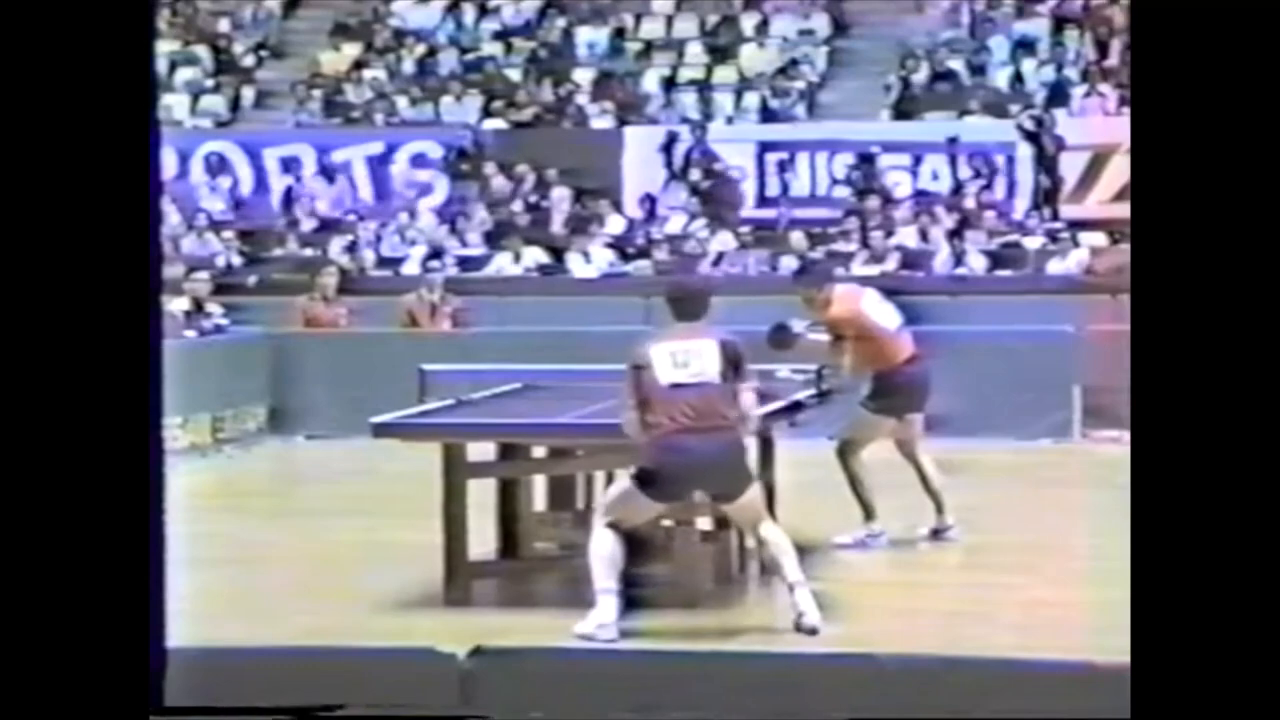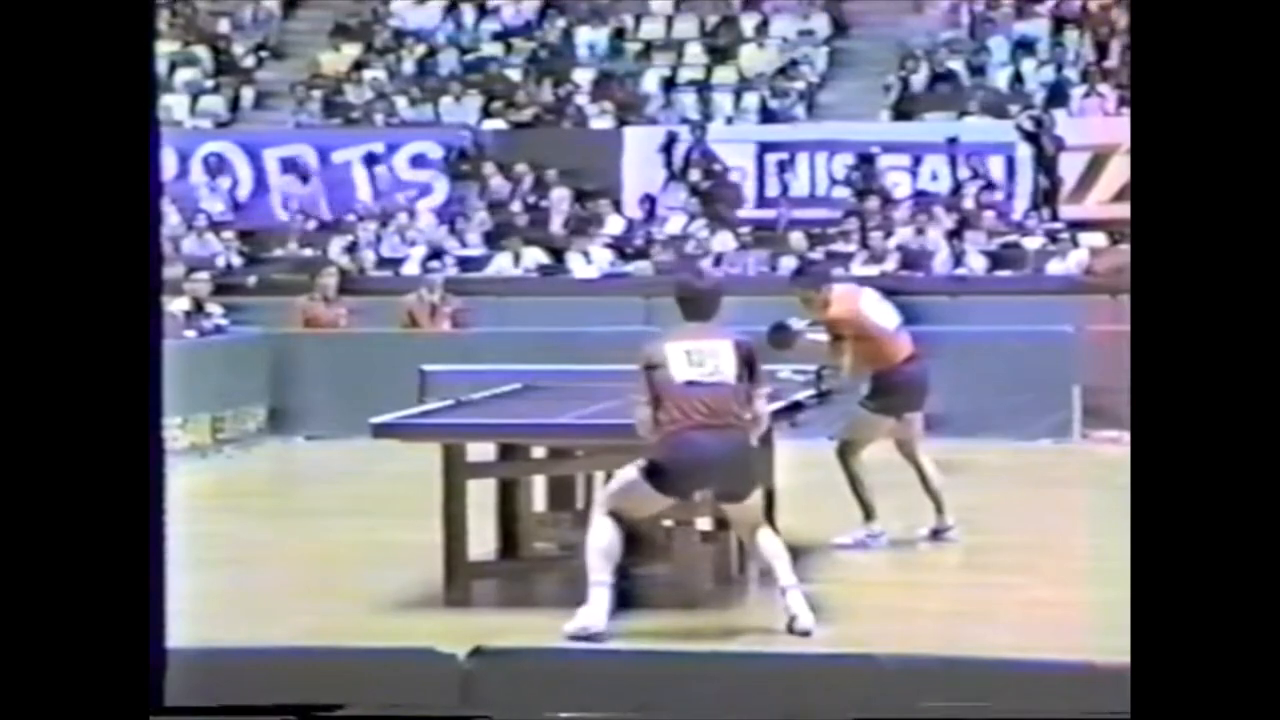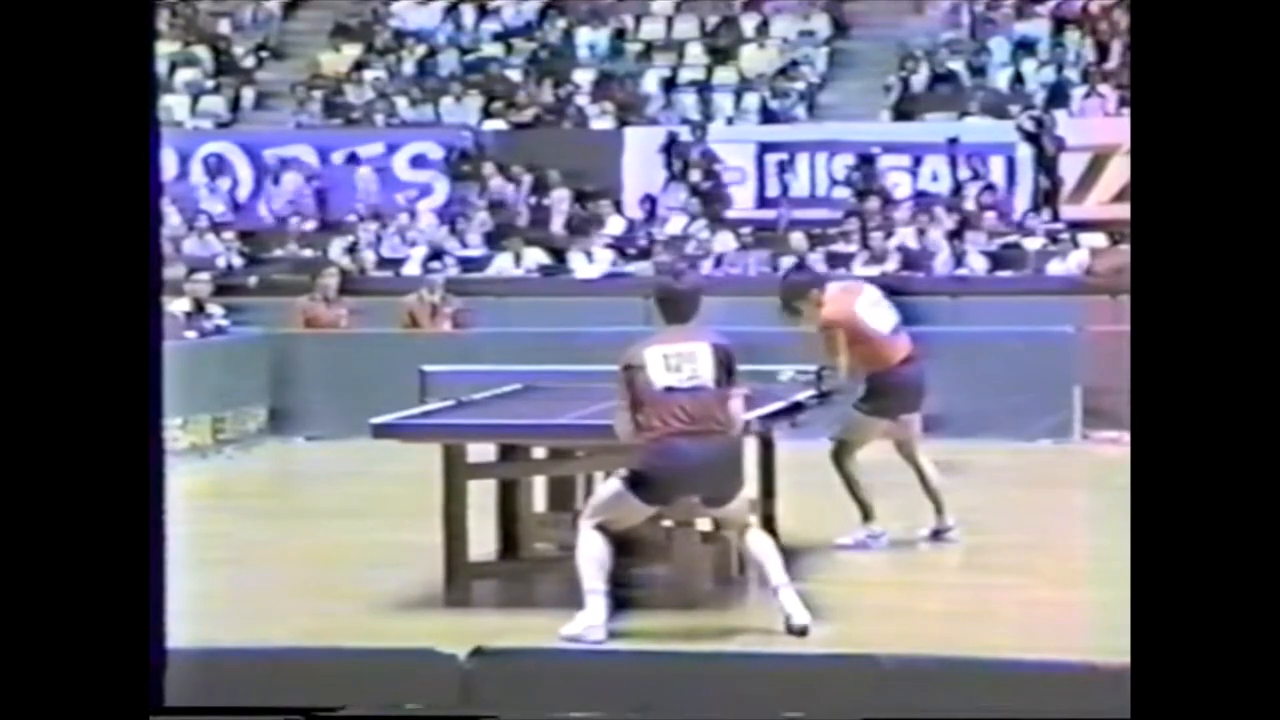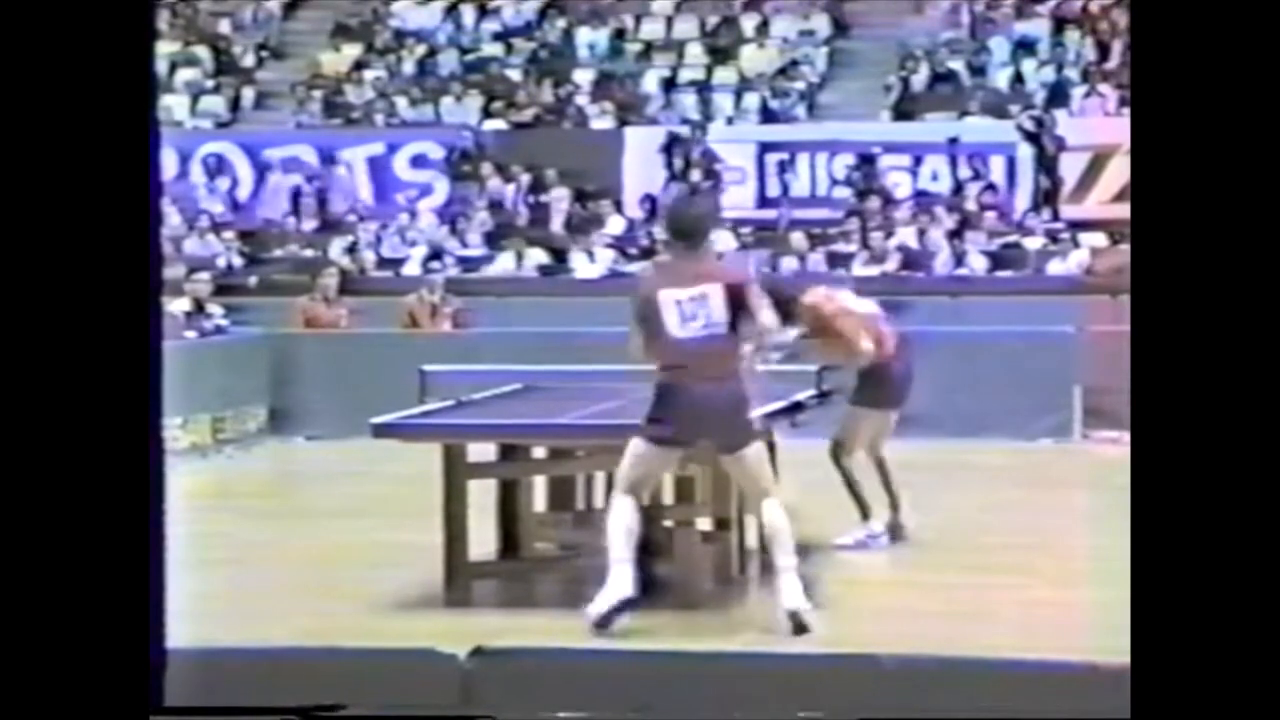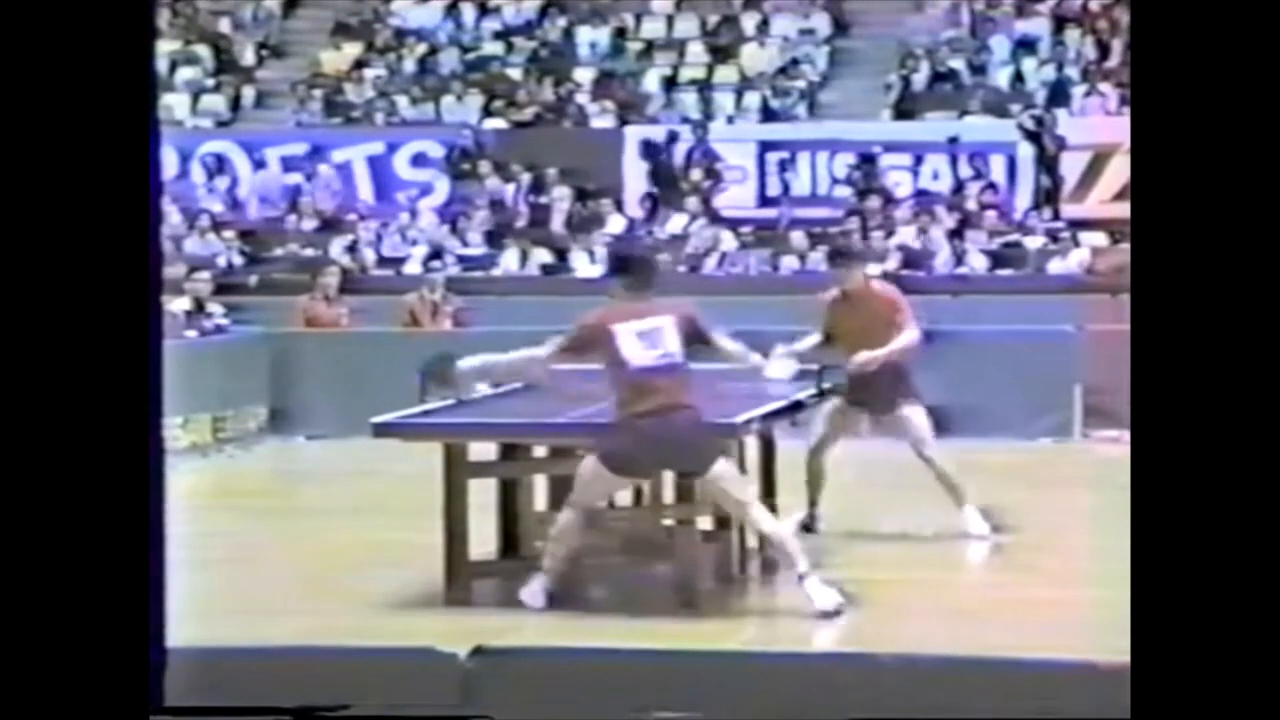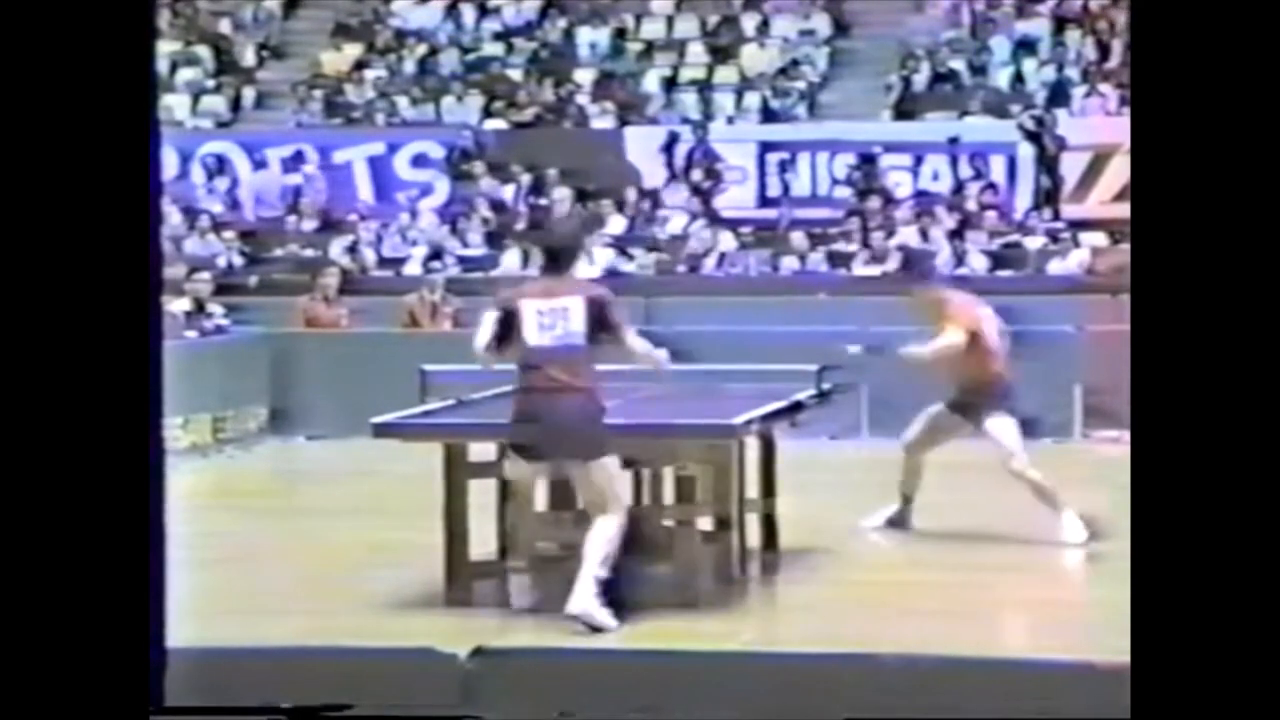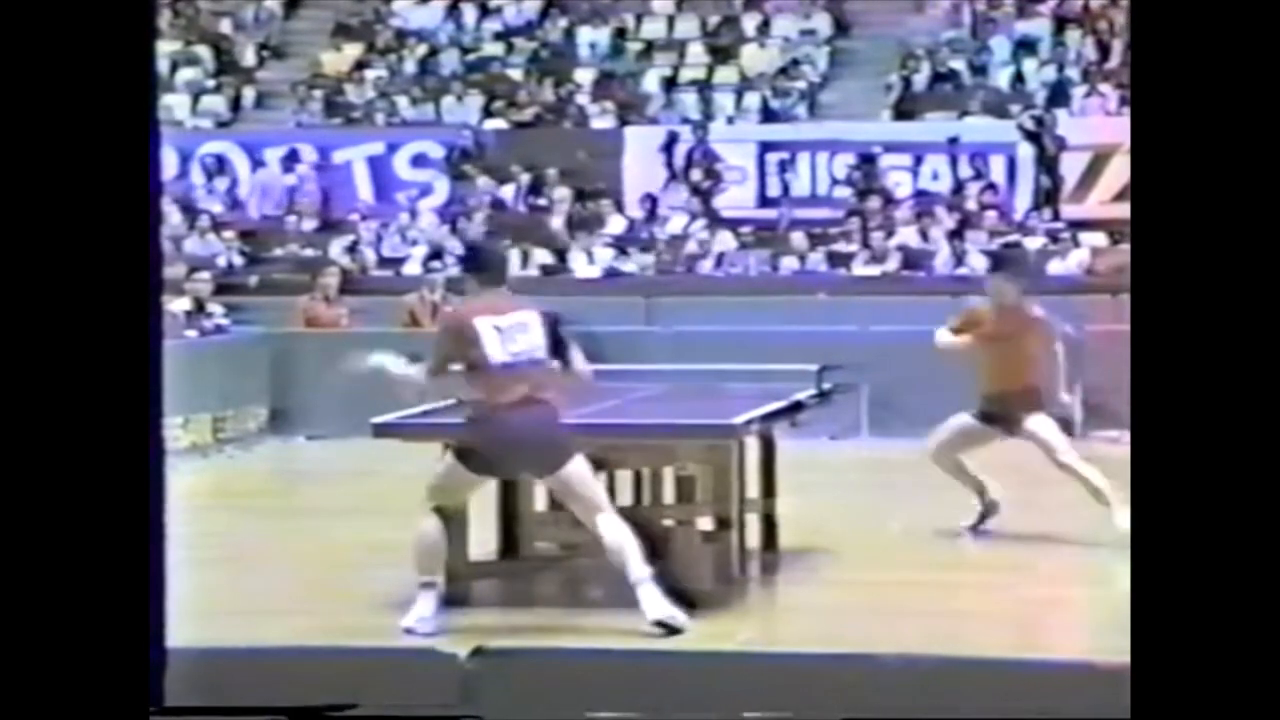
dt=0.5s
person 1, frame 1
left shoulder: (647, 351)
right shoulder: (727, 345)
left elbow: (632, 425)
right elbow: (749, 411)
left hip: (670, 457)
right hip: (725, 453)
left knee: (605, 521)
right knee: (761, 522)
left ankle: (605, 614)
right ankle: (804, 604)
person 1, frame 2
left shoulder: (657, 350)
right shoulder: (740, 345)
left elbow: (645, 425)
right elbow: (761, 417)
left hip: (679, 454)
right hip: (735, 452)
left knee: (606, 510)
right knee: (755, 526)
left ankle: (595, 609)
right ankle: (796, 606)
person 1, frame 3
left shoulder: (637, 355)
right shoulder: (718, 346)
left elbow: (624, 431)
right elbow: (736, 419)
left hip: (662, 461)
right hip: (718, 458)
left knee: (592, 522)
right knee: (746, 525)
left ankle: (594, 615)
right ankle: (790, 603)
person 1, frame 4
left shoulder: (651, 283)
right shoulder: (732, 278)
left elbow: (641, 347)
right elbow: (769, 325)
right wrist: (739, 335)
left hip: (674, 402)
right hip: (727, 399)
left knee: (625, 493)
right knee: (766, 497)
left ankle: (620, 581)
right ankle: (791, 588)
person 1, frame 5
left shoulder: (601, 321)
right shoulder: (681, 314)
left elbow: (546, 354)
right elbow: (731, 350)
left wrist: (487, 362)
right wrist: (758, 361)
left hip: (635, 434)
right hip: (688, 430)
left knee: (579, 502)
right knee: (750, 508)
left ankle: (541, 584)
right ankle: (811, 586)
person 1, frame 6
left shoulder: (515, 298)
right shoulder: (595, 296)
left elbow: (486, 354)
right elbow: (633, 348)
left wrist: (489, 319)
right wrist: (658, 357)
left hip: (531, 414)
right hip: (581, 413)
left knee: (520, 494)
right knee: (612, 511)
left ankle: (519, 585)
right ankle: (587, 592)
person 1, frame 7
left shoulder: (458, 315)
right shoulder: (540, 314)
left elbow: (429, 376)
right elbow: (581, 371)
left wrist: (395, 367)
left hip: (489, 429)
right hip: (543, 429)
left knee: (437, 507)
right knee: (602, 513)
left ankle: (425, 608)
right ankle: (650, 597)
person 2, frame 1
left shoulder: (839, 313)
right shoulder: (856, 291)
left elbow: (845, 365)
left hip: (895, 382)
right hip: (915, 372)
left knee: (847, 450)
right knee: (912, 449)
left ankle: (873, 529)
right ankle: (944, 522)
person 2, frame 2
left shoulder: (837, 313)
right shoulder: (854, 291)
left elbow: (843, 365)
left hip: (893, 381)
right hip: (914, 371)
left knee: (847, 450)
right knee: (912, 450)
left ankle: (873, 529)
right ankle: (944, 522)
person 2, frame 3
left shoulder: (830, 316)
right shoulder: (854, 287)
left elbow: (842, 367)
left hip: (886, 382)
right hip: (912, 372)
left knee: (842, 453)
right knee: (911, 451)
left ankle: (872, 529)
right ankle: (944, 522)
person 2, frame 4
left shoulder: (822, 309)
right shoulder: (821, 298)
left elbow: (866, 350)
left hip: (881, 375)
right hip: (894, 367)
left knee: (841, 451)
right knee: (872, 449)
left ankle: (873, 529)
right ankle: (895, 519)
person 2, frame 5
left shoulder: (887, 296)
right shoulder: (832, 302)
left elbow: (913, 335)
right elbow: (826, 336)
left wrist: (879, 355)
right wrist: (795, 348)
left hip: (892, 380)
right hip: (858, 386)
left knee: (926, 451)
right knee: (817, 448)
left ankle: (967, 510)
right ankle: (811, 515)
person 2, frame 6
left shoulder: (959, 308)
right shoulder: (953, 306)
left elbow: (953, 343)
left wrist: (914, 352)
left hip: (990, 393)
right hip: (967, 392)
left knee: (1016, 465)
right knee: (911, 445)
left ankle: (1067, 517)
right ankle: (902, 512)
person 2, frame 7
left shoulder: (1037, 320)
right shoulder: (976, 316)
left elbow: (1054, 349)
right elbow: (940, 337)
left wrist: (1061, 389)
right wrist: (959, 341)
left hip: (1028, 403)
right hip: (993, 407)
left knee: (1064, 458)
right knee: (938, 451)
left ankle: (1119, 511)
right ankle: (986, 500)
